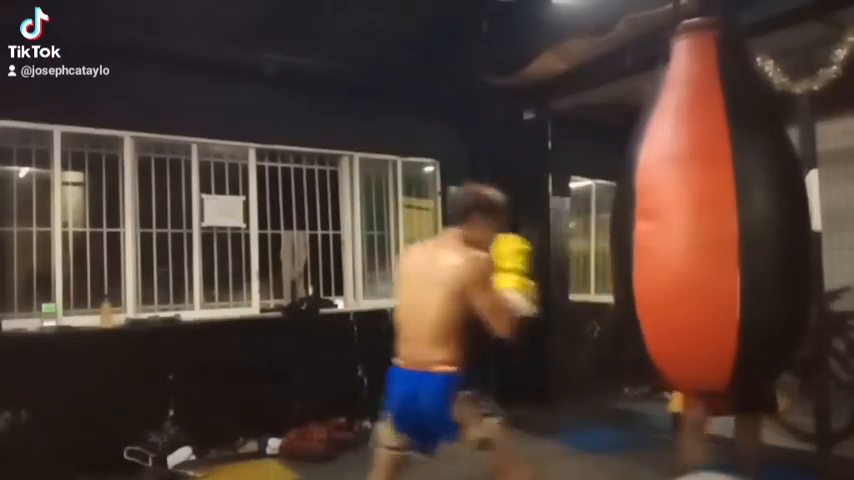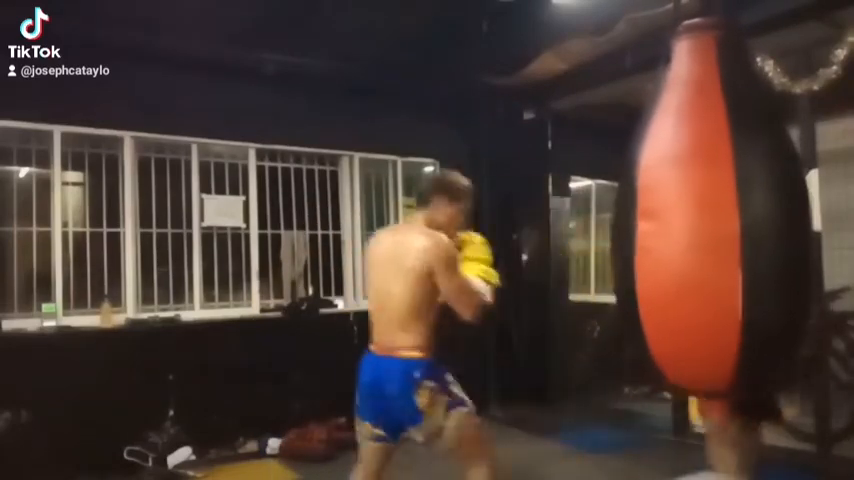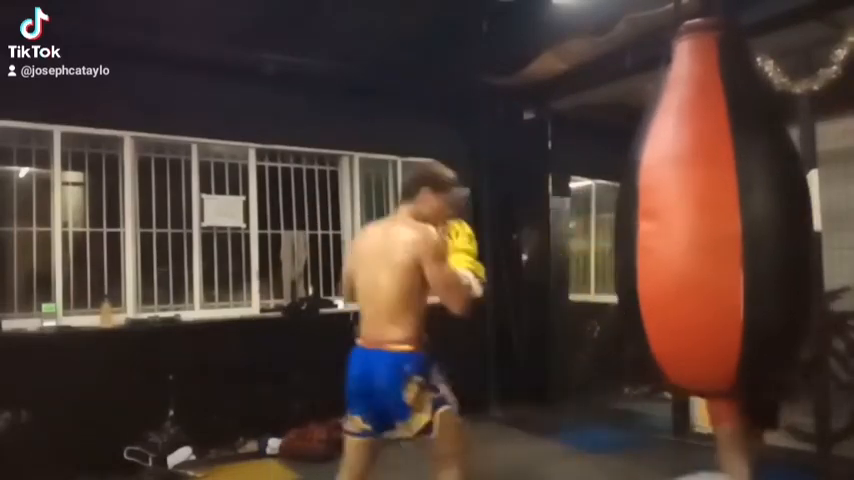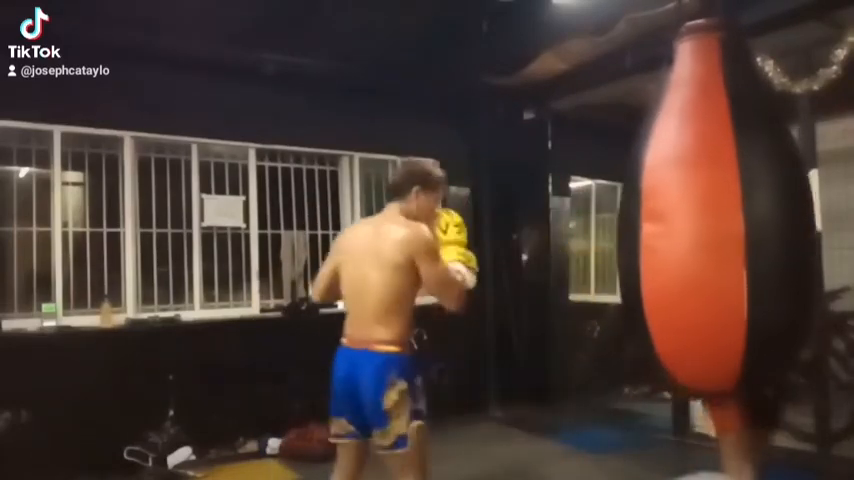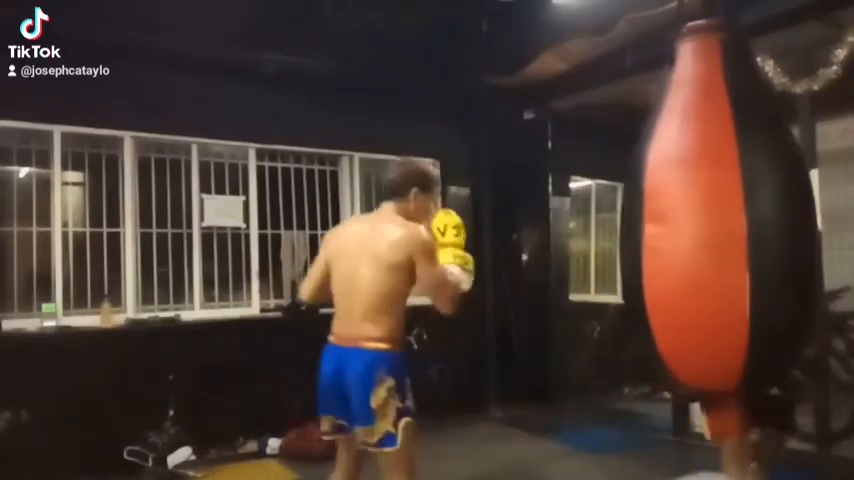
dt=0.1s
person 1, frame 1
left shoulder: (411, 254)
right shoulder: (471, 262)
right elbow: (504, 326)
right wrist: (514, 293)
left hip: (401, 380)
right hip: (444, 386)
person 1, frame 2
left shoulder: (379, 240)
right shoulder: (436, 244)
right elbow: (470, 310)
right wrist: (476, 271)
left hip: (374, 367)
right hip: (413, 371)
person 1, frame 3
left shoulder: (365, 236)
right shoulder: (424, 237)
right elbow: (458, 303)
right wrist: (463, 264)
left hip: (362, 360)
right hip: (403, 363)
person 1, frame 4
left shoulder: (350, 234)
right shoulder: (416, 235)
left elbow: (319, 293)
right elbow: (454, 299)
right wrist: (455, 257)
left hip: (347, 359)
right hip: (387, 365)
person 1, frame 5
left shoulder: (341, 231)
right shoulder: (412, 235)
left elbow: (308, 293)
right elbow: (448, 302)
right wrist: (453, 260)
left hip: (334, 357)
right hip: (375, 361)
